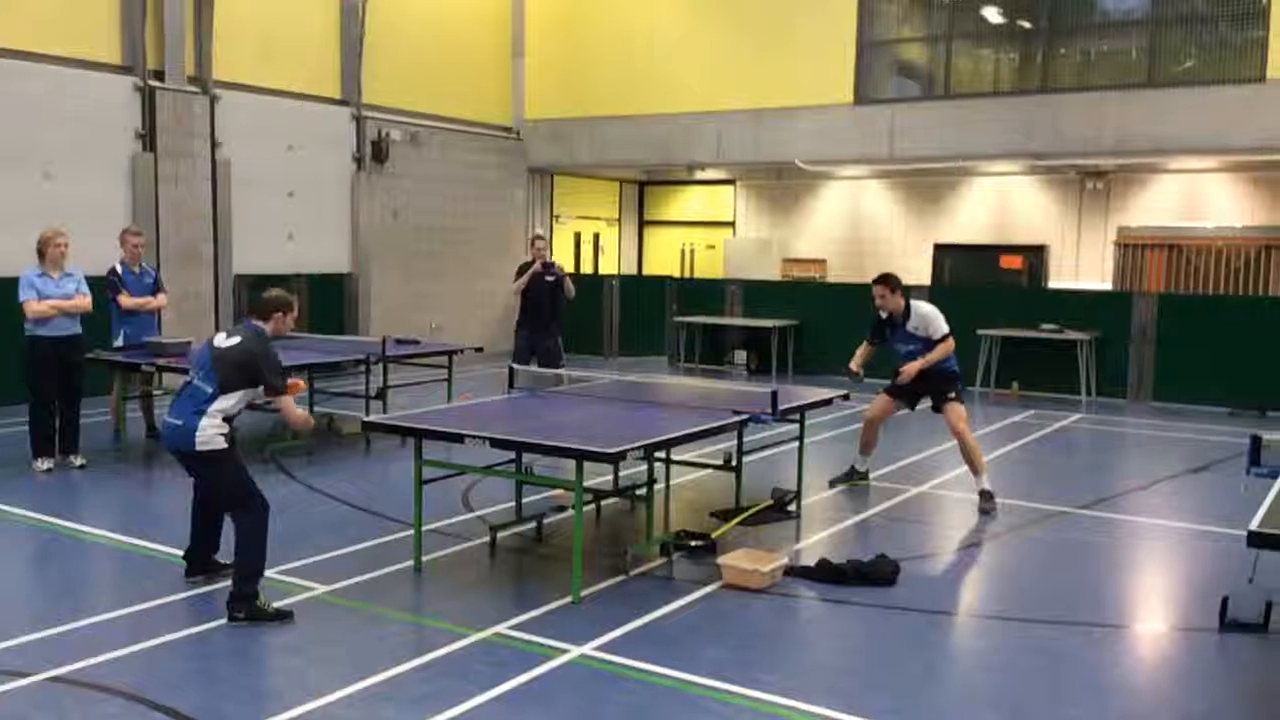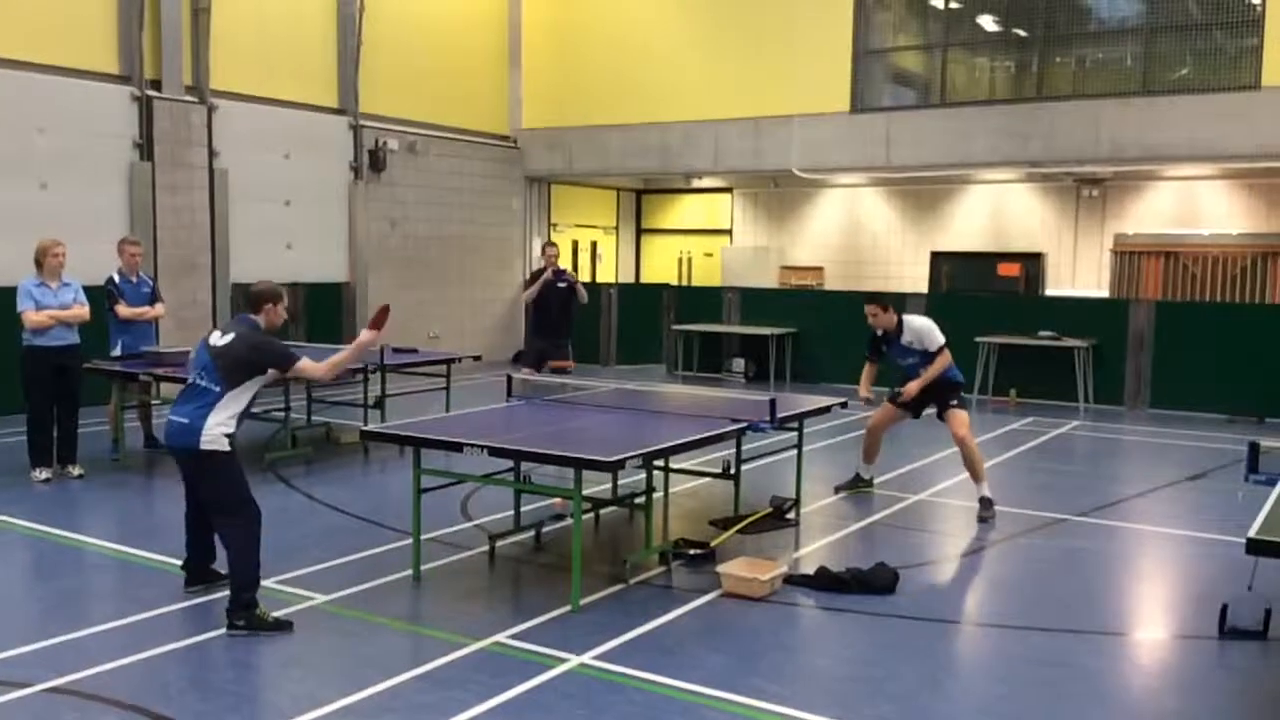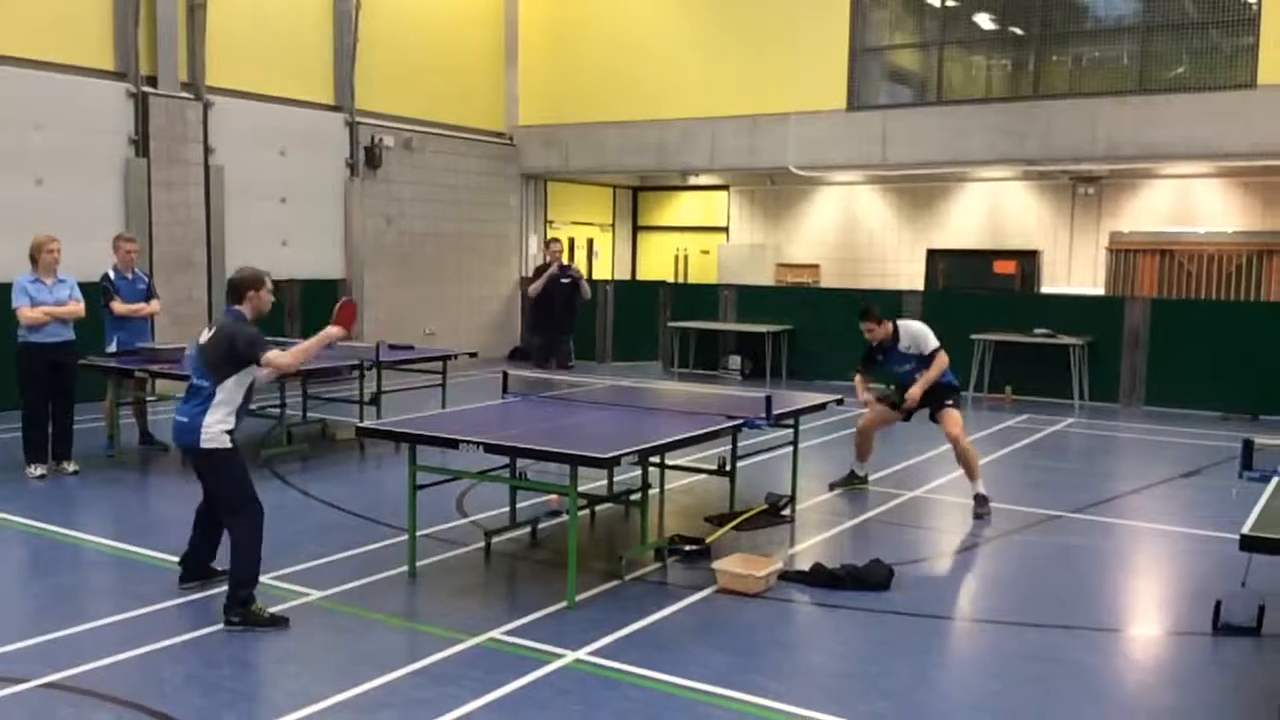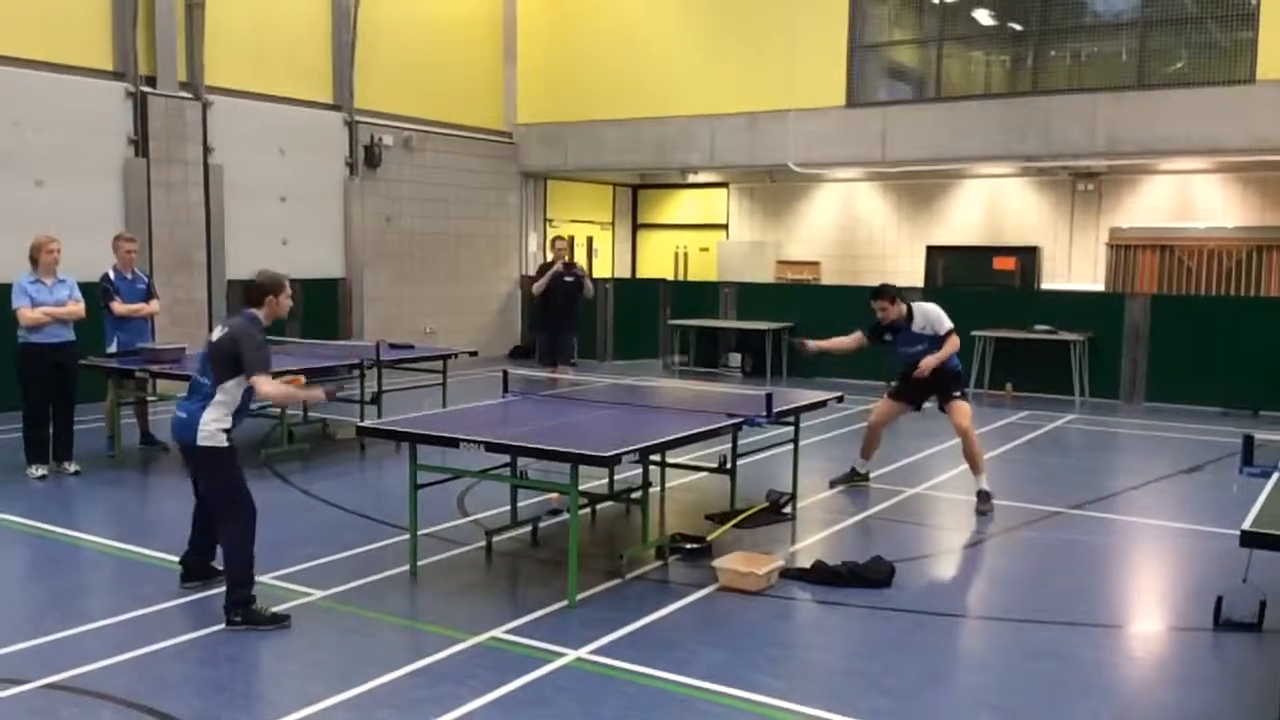
dt=0.2s
person 1, frame 1
left shoulder: (227, 336)
right shoulder: (260, 351)
right elbow: (292, 415)
left wrist: (270, 391)
right wrist: (310, 421)
left hip: (175, 427)
right hip: (201, 436)
left knee: (211, 491)
right knee: (251, 509)
left ankle: (200, 562)
right ankle: (244, 602)
person 1, frame 2
left shoulder: (221, 333)
right shoulder: (259, 343)
right elbow: (318, 371)
left wrist: (263, 375)
right wrist: (359, 345)
left hip: (178, 428)
right hip: (205, 437)
left knee: (202, 503)
right knee: (242, 517)
left ankle: (197, 572)
right ankle: (243, 612)
person 1, frame 3
left shoulder: (220, 327)
right shoulder: (239, 332)
right elbow: (284, 362)
left wrist: (265, 372)
right wrist: (326, 336)
left hip: (188, 427)
right hip: (210, 435)
left knee: (215, 501)
right knee: (245, 513)
left ankle: (194, 568)
right ankle: (240, 607)
person 1, frame 4
left shoulder: (236, 326)
right shoulder: (249, 335)
right elbow: (267, 391)
left wrist: (286, 385)
right wrist: (307, 395)
left hip: (190, 424)
right hip: (207, 432)
left knee: (210, 499)
right knee: (238, 512)
left ankle: (195, 567)
right ankle: (240, 607)
person 2, frame 1
left shoulder: (76, 276)
right shoulder: (29, 278)
left elbow: (87, 305)
right elbow: (32, 311)
left wrist: (53, 303)
right wrist: (70, 306)
left hip: (72, 342)
right hip: (41, 344)
left knee: (71, 398)
right knee: (42, 400)
left ankle: (70, 451)
right ankle: (42, 455)
person 2, frame 2
left shoulder: (74, 286)
right shoulder: (27, 287)
left elbow: (84, 315)
right elbow: (31, 321)
left wrist: (51, 313)
right wrist: (68, 316)
left hip: (69, 352)
right hip: (38, 354)
left knee: (69, 409)
right knee: (40, 410)
left ankle: (68, 461)
right ankle: (40, 464)
person 2, frame 3
left shoulder: (69, 282)
right shoulder: (22, 284)
left elbow: (80, 312)
right elbow: (26, 318)
left wrist: (46, 310)
right wrist: (64, 312)
left hip: (65, 349)
right hip: (33, 351)
left knee: (65, 405)
right knee: (35, 407)
left ankle: (63, 458)
right ankle: (35, 461)
person 2, frame 4
left shoulder: (69, 282)
right shoulder: (22, 284)
left elbow: (80, 312)
right elbow: (26, 319)
left wrist: (46, 310)
right wrist: (64, 313)
left hip: (65, 349)
right hip: (34, 351)
left knee: (65, 405)
right knee: (36, 407)
left ankle: (64, 458)
right ankle: (36, 461)
person 3, frame 1
left shoulder: (925, 312)
right shoulder: (883, 319)
left elbow: (948, 345)
right elbow: (869, 345)
left wrist: (919, 364)
right wrist: (856, 362)
left hip: (942, 373)
right hip: (910, 373)
left knee: (959, 428)
right knee: (871, 417)
left ankle: (985, 490)
right ankle: (859, 469)
person 3, frame 2
left shoulder: (920, 326)
right shoulder: (879, 336)
left elbow: (945, 358)
right elbow: (871, 363)
left wrist: (918, 383)
right wrist: (864, 388)
left hip: (945, 382)
right hip: (912, 386)
left knee: (961, 435)
right knee: (873, 425)
left ankle: (985, 497)
right ankle: (864, 477)
person 3, frame 3
left shoulder: (915, 330)
right shoulder: (874, 347)
left elbow: (943, 360)
right elbow: (861, 375)
left wrist: (920, 387)
right wrist: (863, 394)
left hip: (940, 386)
right hip: (909, 389)
left knee: (955, 434)
right knee: (864, 426)
left ankle: (980, 495)
right ankle: (858, 474)
person 3, frame 4
left shoulder: (929, 311)
right shoulder: (882, 326)
left elbow: (954, 341)
right elbow: (852, 341)
left wrist: (934, 359)
right wrist: (817, 345)
left hip: (947, 375)
right hip: (911, 376)
left knee: (964, 427)
right knee: (875, 422)
left ankle: (983, 490)
right ankle: (860, 471)
person 4, frame 1
left shoulder: (151, 273)
right shoulder: (115, 273)
left elbow: (162, 302)
right elbow: (124, 303)
left wrist: (135, 302)
right wrist: (148, 300)
left hip: (149, 339)
right hip: (125, 340)
left knee: (147, 386)
right knee: (120, 387)
left ankle: (151, 427)
right ankle: (118, 431)
person 4, frame 2
left shoulder: (149, 282)
right shoulder: (113, 283)
left elbow: (159, 311)
right elbow: (122, 313)
left wrist: (133, 312)
right wrist: (145, 309)
left hip: (147, 349)
right hip: (123, 350)
left knee: (145, 396)
right knee: (118, 397)
left ankle: (149, 438)
right ankle: (116, 443)
person 4, frame 3
left shoulder: (144, 278)
right shoulder: (108, 279)
left elbow: (155, 308)
right elbow: (117, 309)
left wrist: (129, 309)
right wrist: (141, 306)
left hip: (143, 345)
right hip: (119, 346)
left knee: (140, 392)
right knee: (114, 393)
left ankle: (145, 435)
right ankle: (111, 439)
person 4, frame 4
left shoulder: (144, 279)
right shoulder: (108, 280)
left elbow: (155, 308)
right elbow: (117, 310)
left wrist: (128, 310)
right wrist: (141, 306)
left hip: (143, 345)
right hip: (119, 347)
left knee: (141, 392)
right knee: (115, 394)
left ankle: (145, 435)
right ankle: (112, 439)
